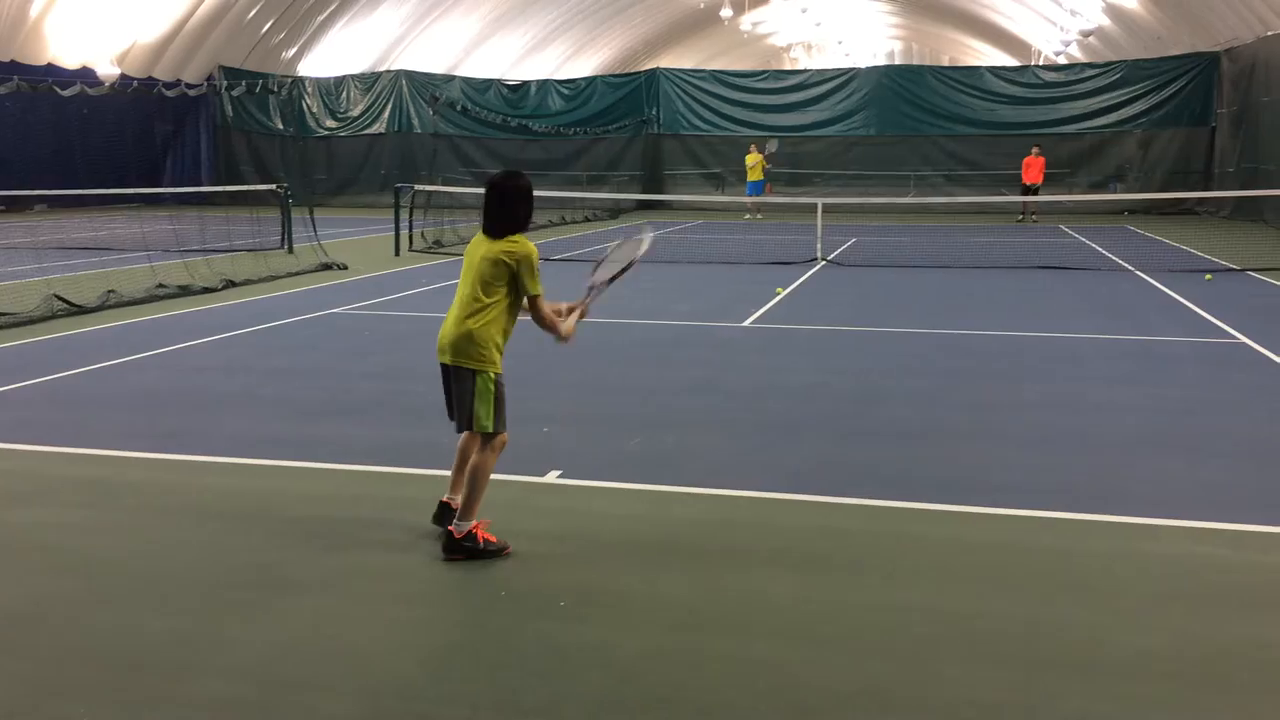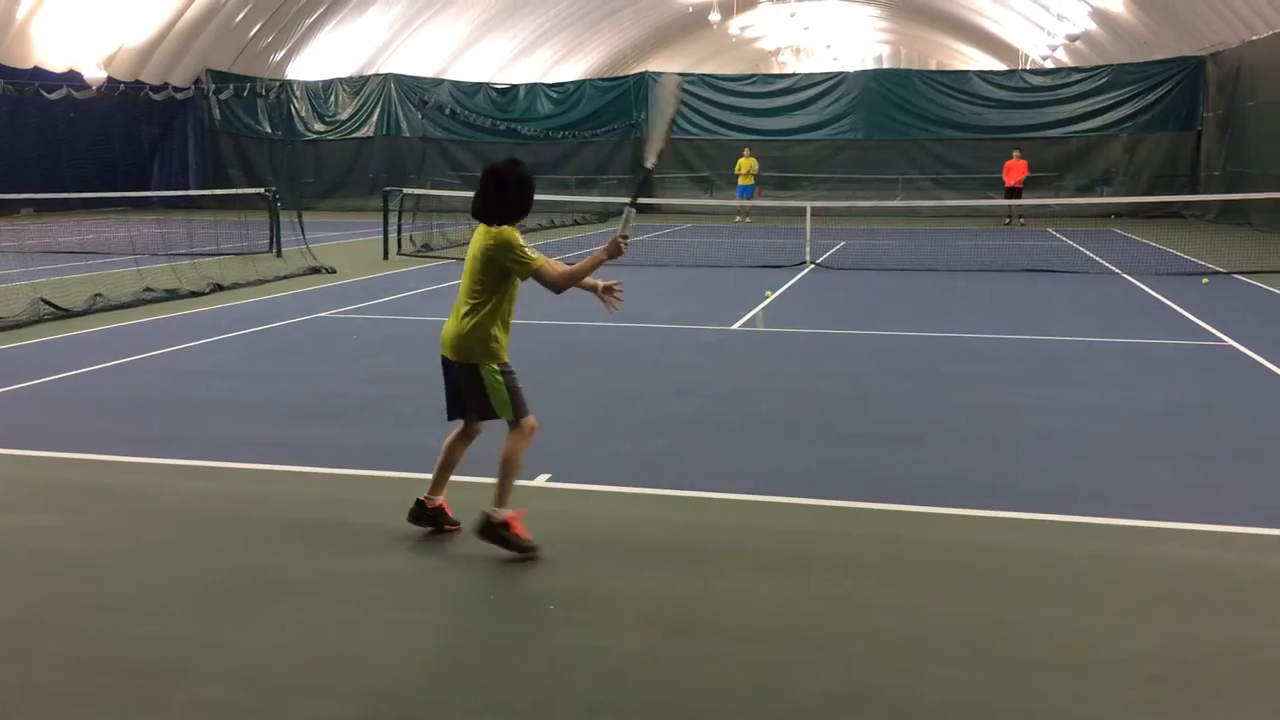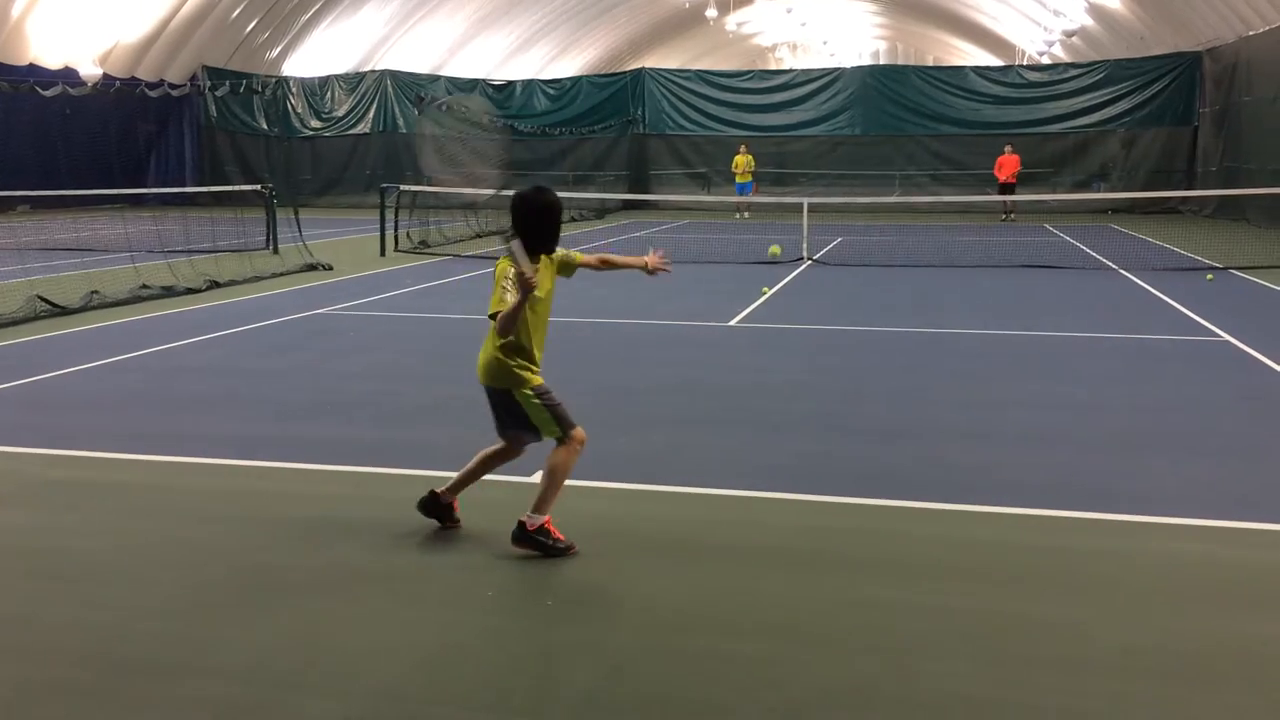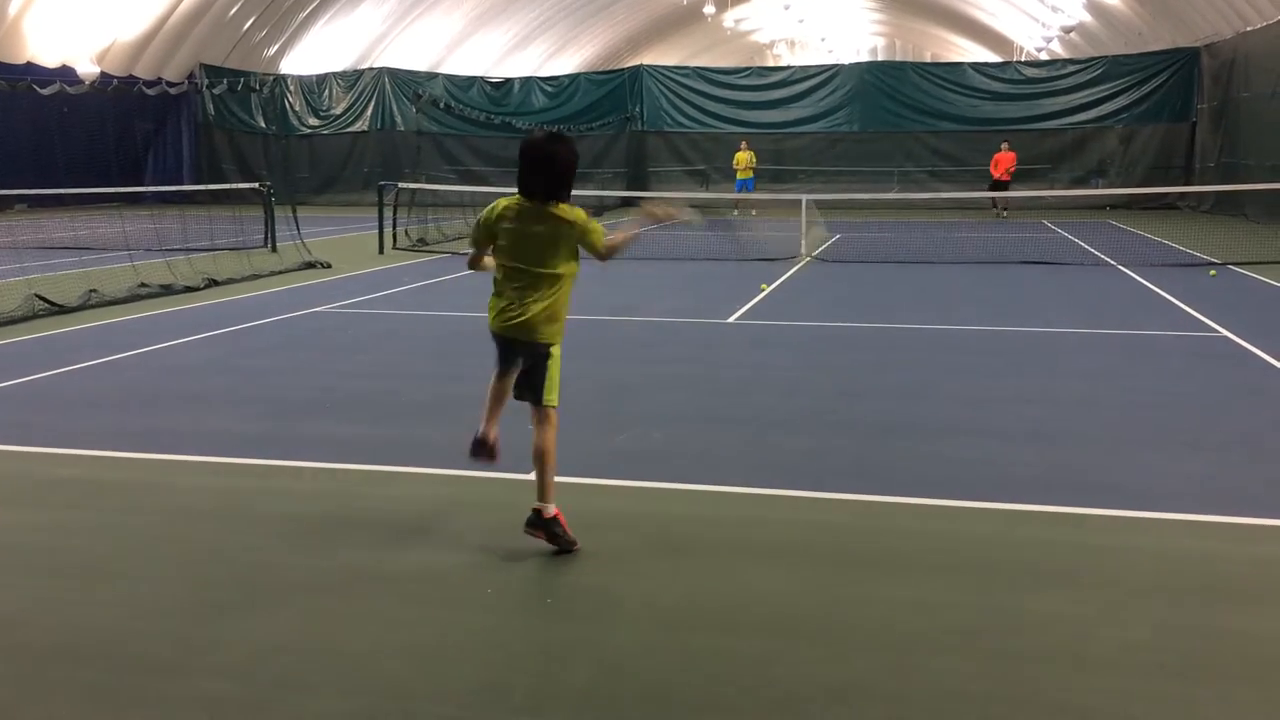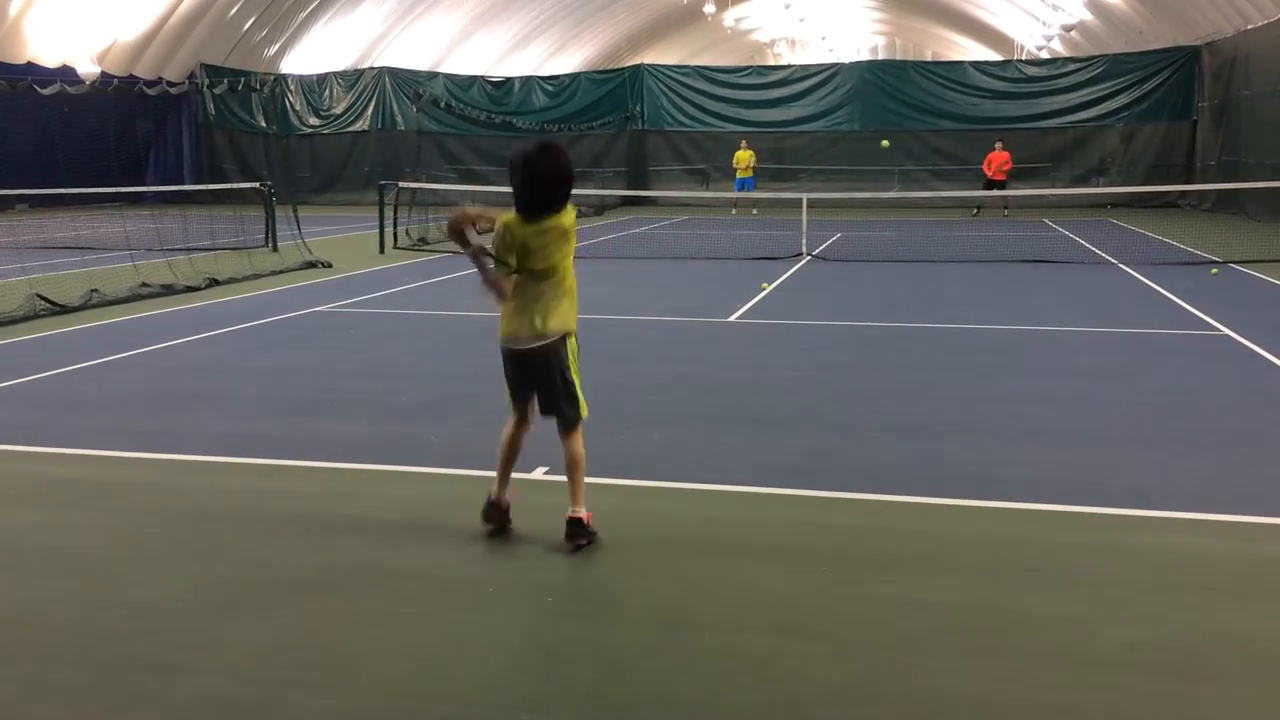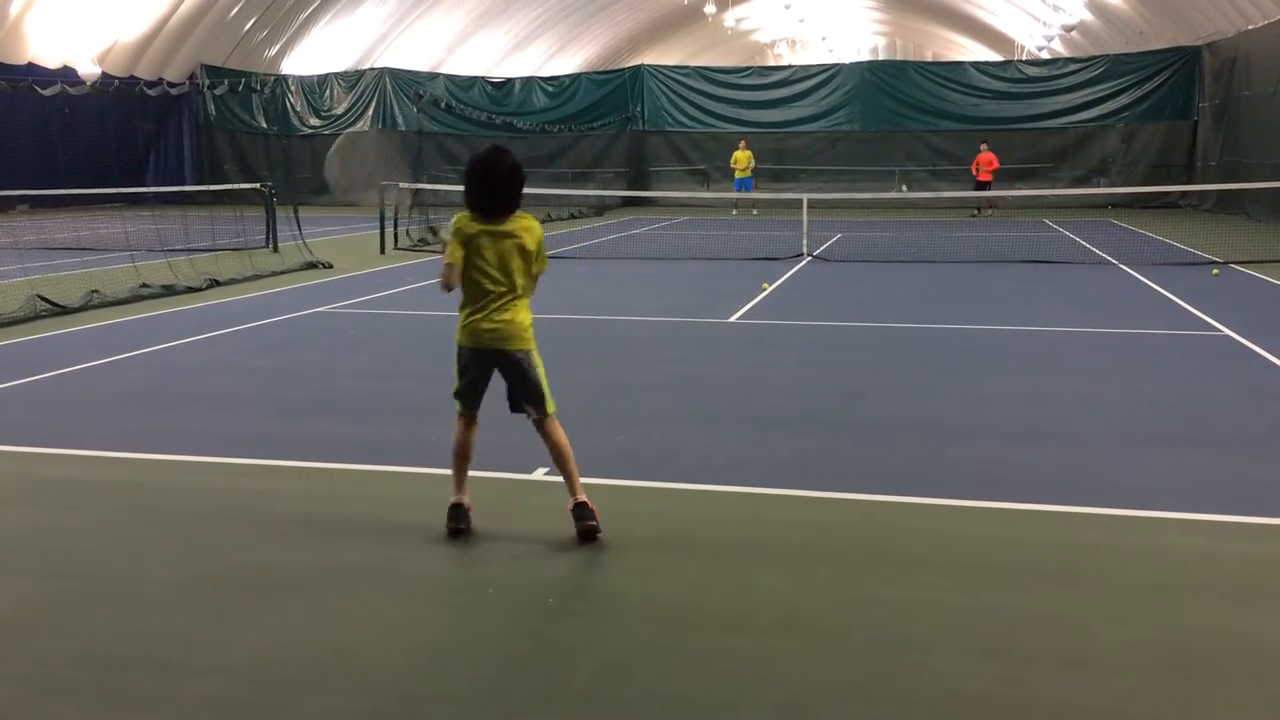
dt=0.3s
person 1, frame 1
left shoulder: (480, 242)
right shoulder: (522, 250)
right elbow: (536, 311)
left wrist: (552, 309)
right wrist: (562, 329)
left hip: (451, 343)
right hip: (476, 351)
left knee: (474, 429)
right knee: (492, 439)
left ankle: (451, 504)
right ankle: (462, 532)
person 1, frame 2
left shoulder: (494, 233)
right shoulder: (503, 237)
left elbow: (544, 265)
right elbow: (555, 282)
left wrist: (594, 286)
right wrist: (603, 257)
left hip: (460, 343)
right hip: (478, 347)
left knee: (470, 425)
right knee: (523, 425)
left ankle: (430, 503)
right ankle: (499, 517)
person 1, frame 3
left shoulder: (551, 258)
right shoulder: (509, 269)
left elbow: (599, 261)
right elbow: (502, 328)
left wrist: (641, 263)
right wrist: (522, 298)
left hip: (508, 370)
right hip: (511, 372)
left knee: (514, 444)
right knee: (572, 438)
left ankle: (442, 498)
right ankle: (534, 525)
person 1, frame 4
left shoulder: (502, 210)
right shoulder: (569, 218)
left elbow: (475, 258)
right elbow: (605, 249)
right wrist: (645, 219)
left hip: (502, 319)
right hip: (539, 328)
left knee: (505, 370)
right knee: (544, 418)
left ankle: (485, 434)
right ankle: (544, 512)
person 1, frame 5
left shoulder: (509, 228)
right shoulder: (567, 219)
left elbow: (504, 294)
left wrist: (474, 252)
right wrist: (478, 218)
left hip: (515, 335)
right hip: (554, 335)
left knee: (519, 418)
right knee: (570, 427)
left ankle: (498, 501)
right ankle: (576, 517)
person 1, frame 6
left shoulder: (462, 226)
right shoulder: (531, 229)
left elbow: (448, 282)
left wrist: (453, 269)
left hip: (473, 337)
right hip: (515, 337)
left knee: (466, 419)
right knee: (547, 422)
left ankle: (459, 505)
right ankle: (580, 504)
